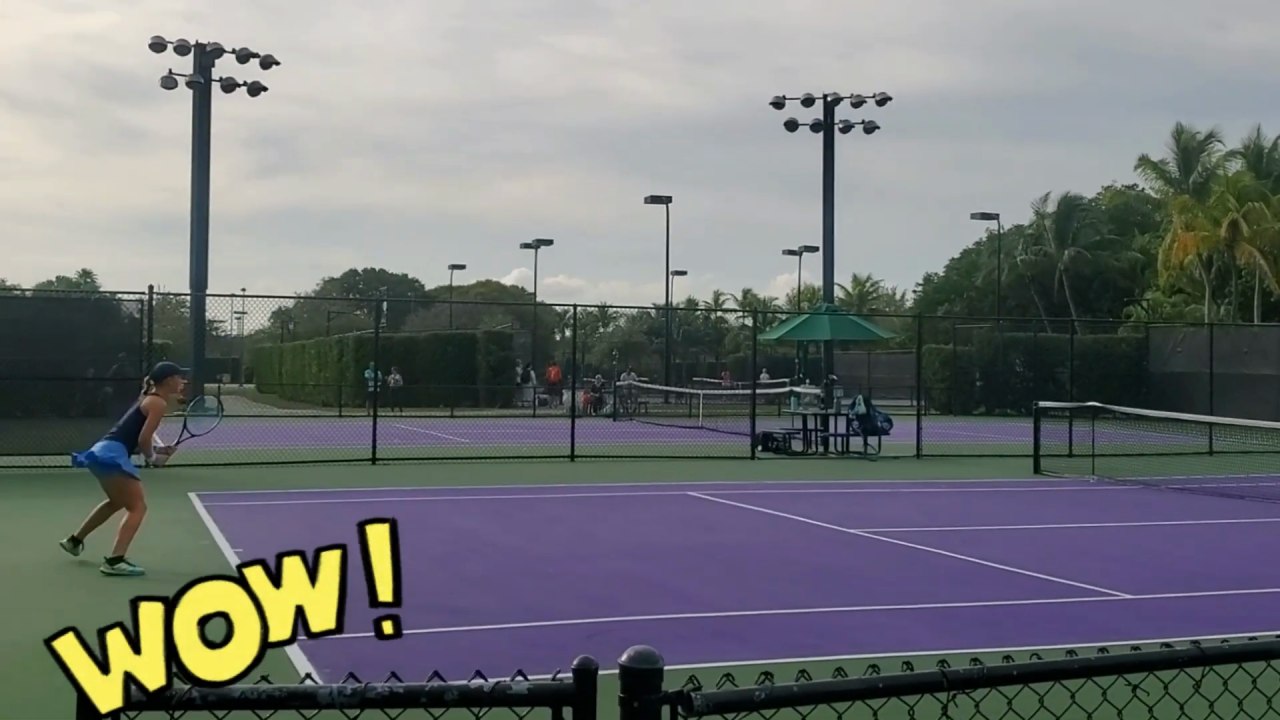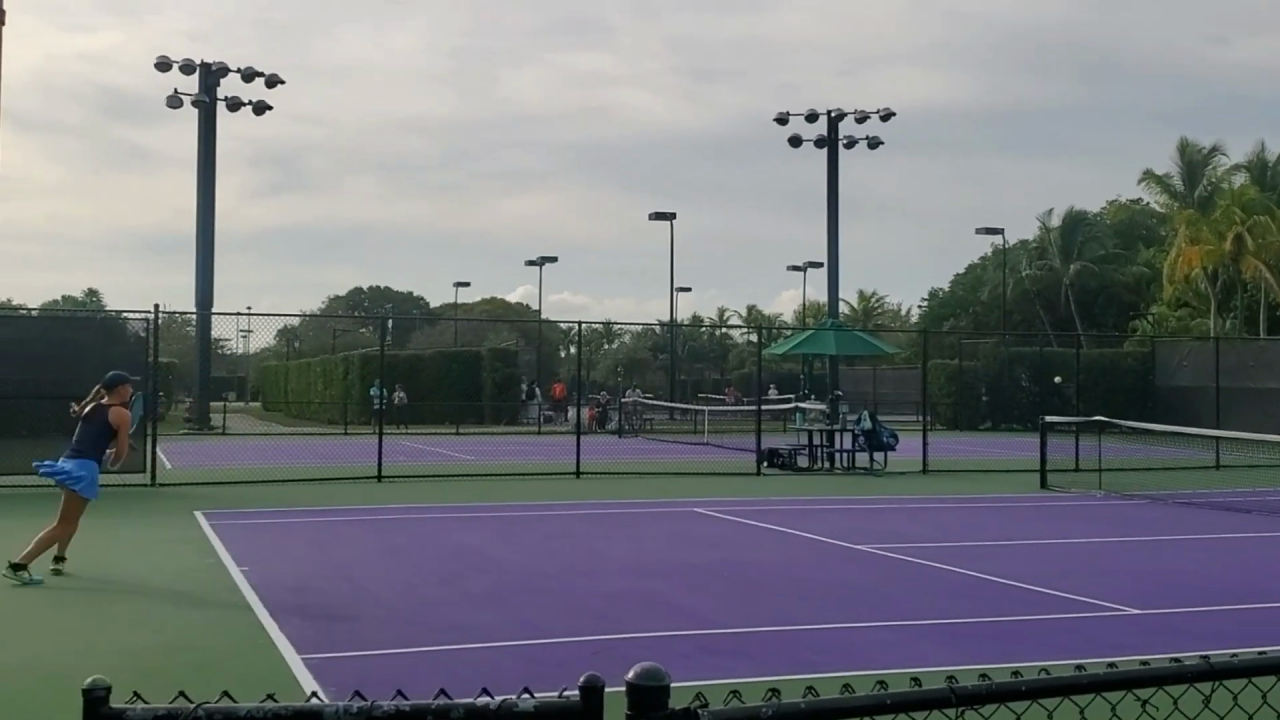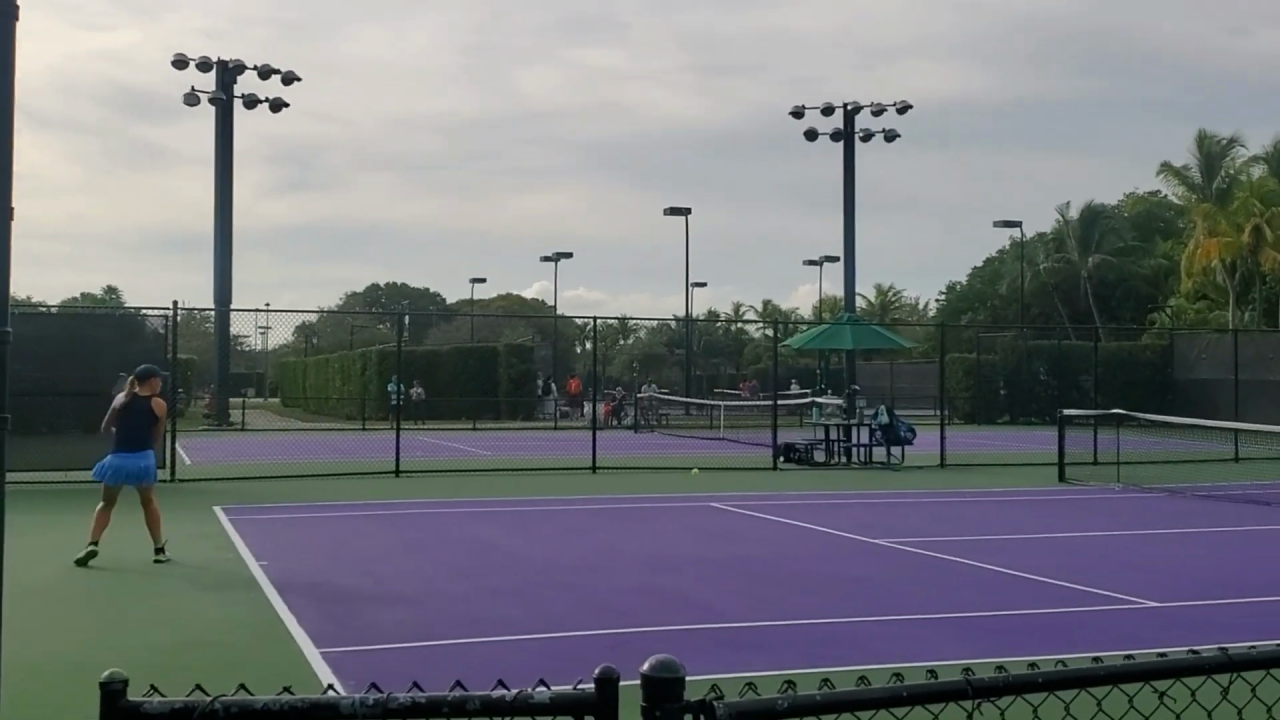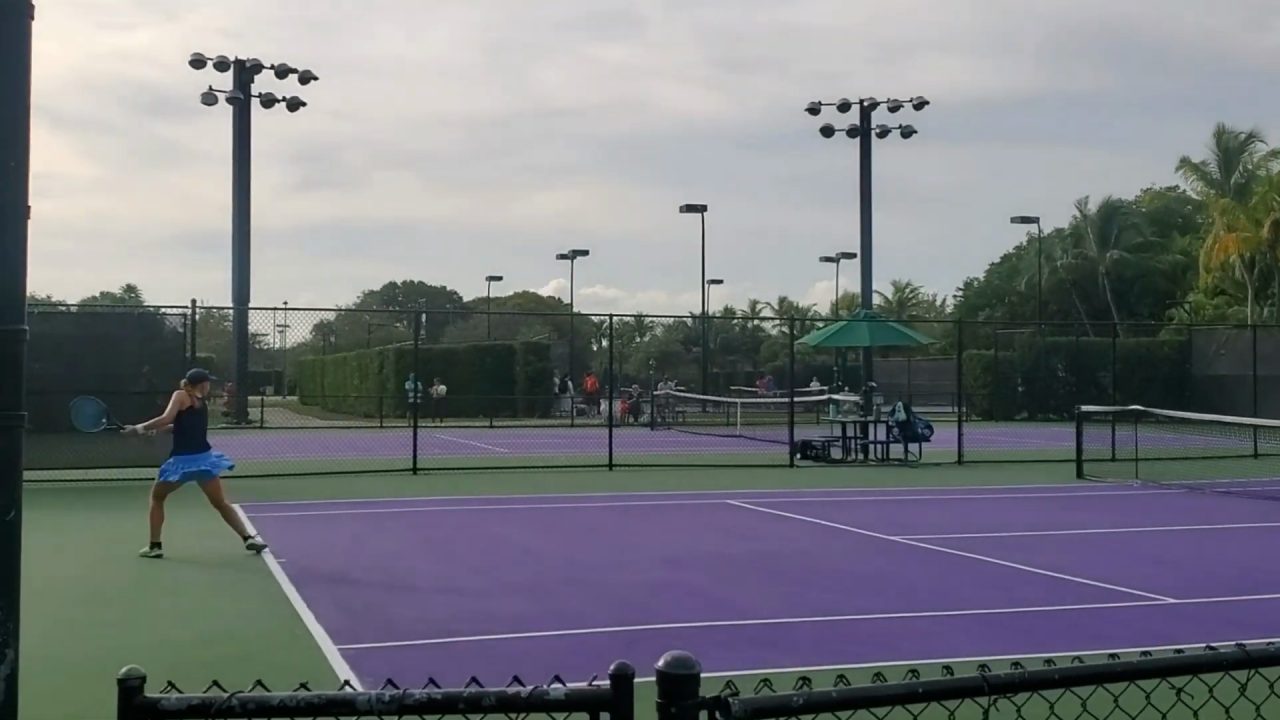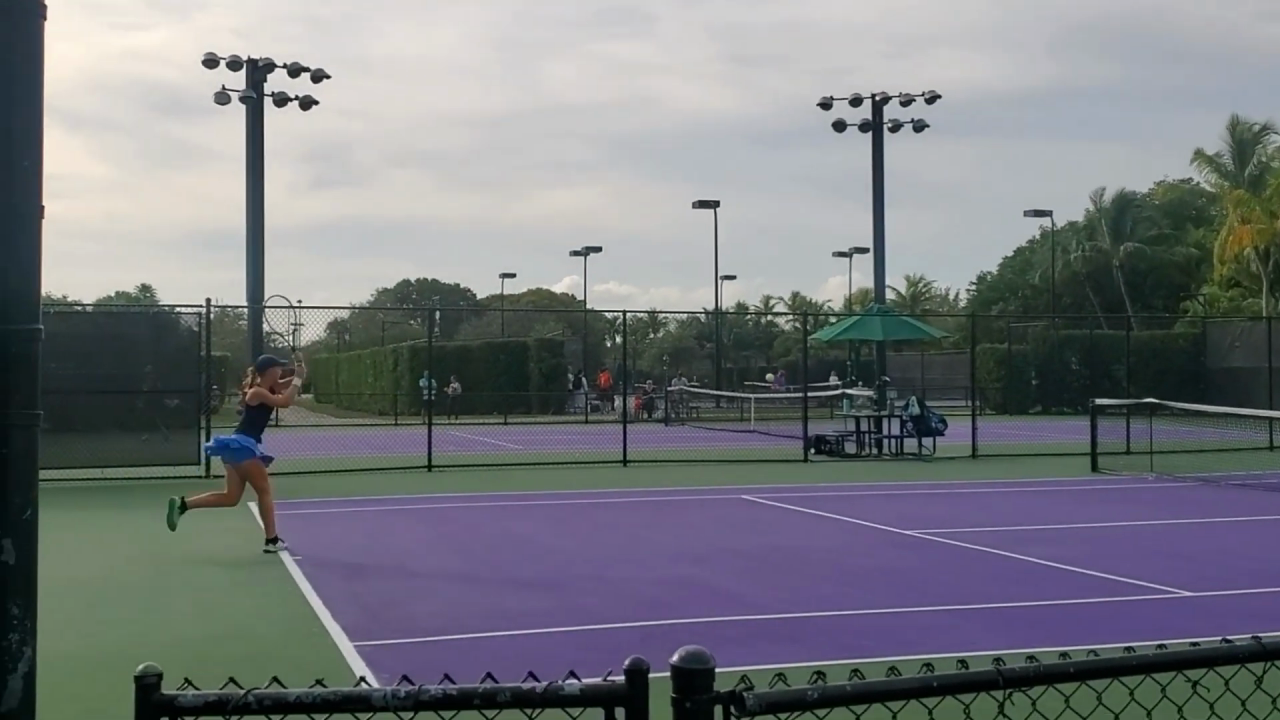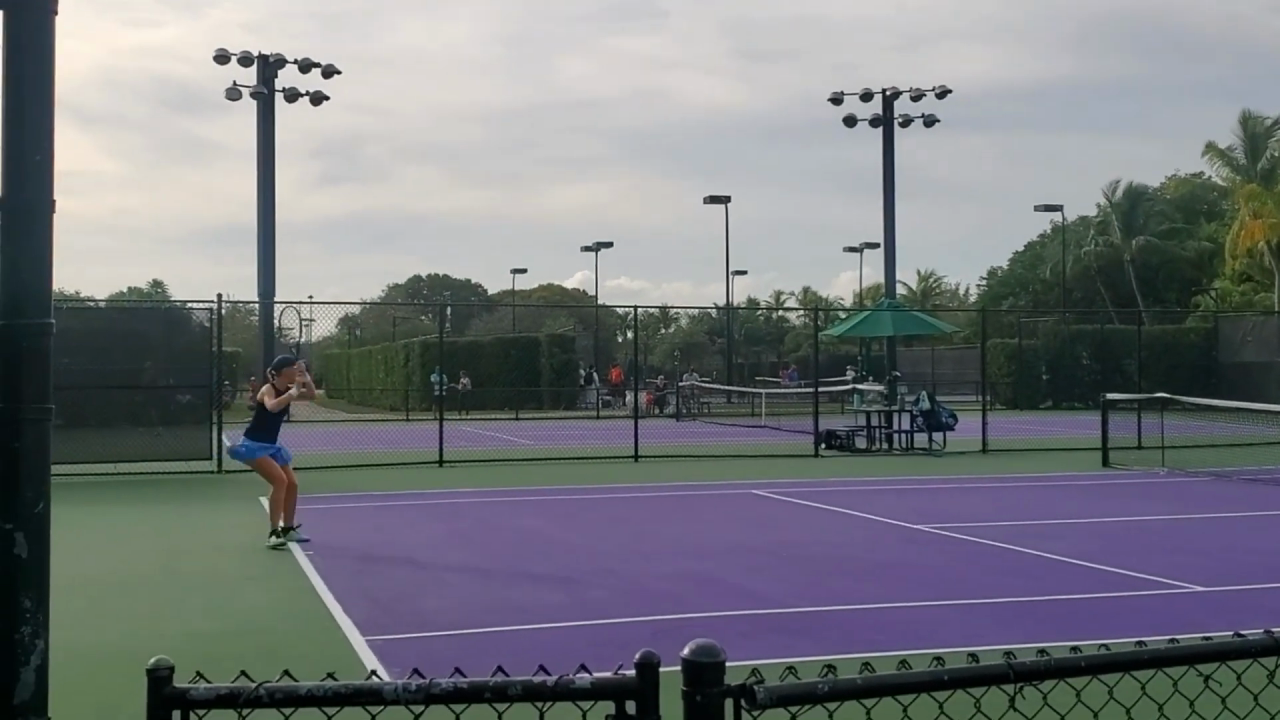
dt=0.4s
person 1, frame 1
left shoulder: (148, 400)
right shoulder: (159, 403)
right elbow: (143, 441)
left wrist: (161, 448)
right wrist: (152, 456)
left hip: (106, 452)
right hip: (111, 455)
left knee: (117, 501)
right knee: (137, 508)
left ankle: (74, 541)
right ankle: (115, 561)
person 1, frame 2
left shoulder: (90, 408)
right shoulder: (122, 415)
right elbow: (121, 452)
right wrist: (114, 463)
left hip: (66, 464)
right hip: (84, 470)
left knee: (68, 513)
right knee: (64, 527)
left ankle: (59, 559)
right ankle: (18, 565)
person 1, frame 3
left shoulder: (121, 398)
right shoulder: (159, 405)
left elbow: (106, 428)
left hip: (118, 460)
right hip: (143, 460)
left knee: (106, 504)
right knee: (148, 502)
left ankle: (92, 546)
right ankle: (160, 550)
person 1, frame 4
left shoulder: (180, 396)
right shoulder: (203, 403)
left elbow: (166, 420)
left wrist: (140, 428)
right wrist: (151, 430)
left hip: (180, 461)
right hip: (204, 459)
left knee: (156, 497)
right knee: (220, 503)
left ankle: (155, 546)
right ankle: (249, 538)
person 1, frame 5
left shoulder: (273, 386)
right shoulder: (257, 392)
left elbow: (290, 381)
right elbow: (285, 402)
left wrist: (298, 370)
right wrist: (298, 380)
left hip: (240, 445)
right hip: (241, 445)
left knee: (231, 497)
right knee: (264, 490)
left ankle: (182, 503)
right ankle: (272, 540)
person 1, frame 6
left shoulder: (289, 389)
right shoulder: (268, 390)
left elbow: (311, 395)
right elbow: (273, 406)
left wrist: (305, 377)
right wrist: (295, 392)
left hip: (271, 446)
right hip: (253, 446)
left knee: (292, 485)
right knee: (280, 482)
left ankle: (287, 529)
right ankle: (274, 534)
